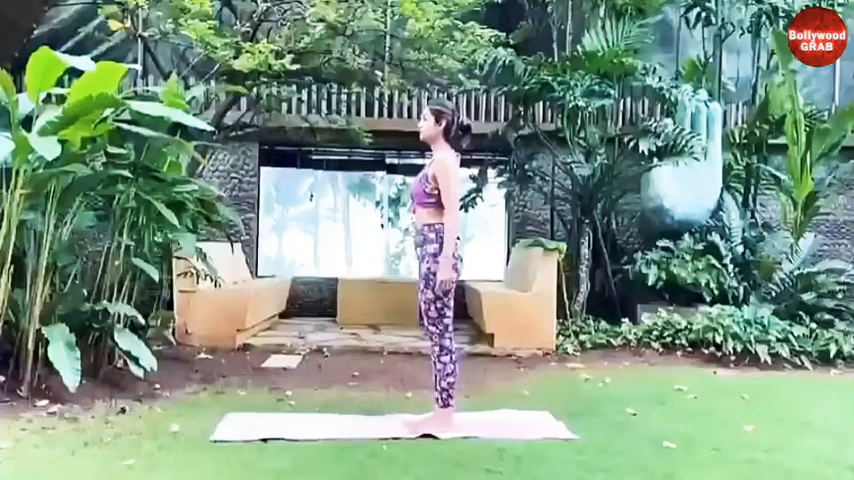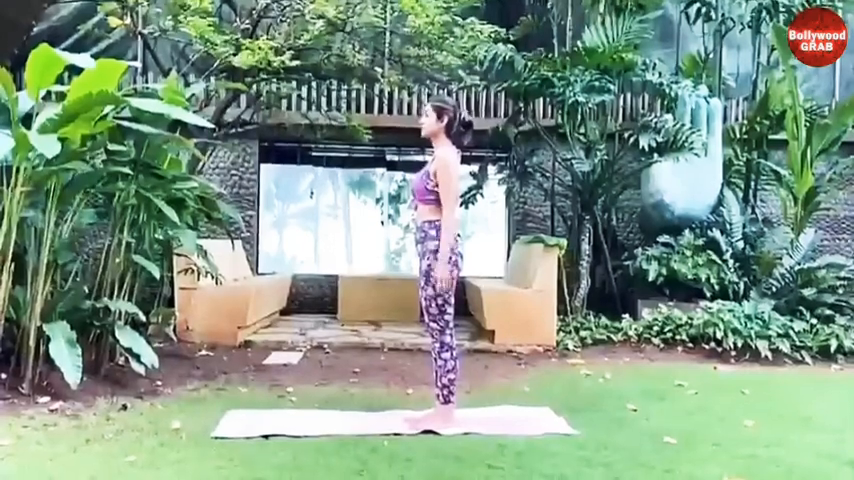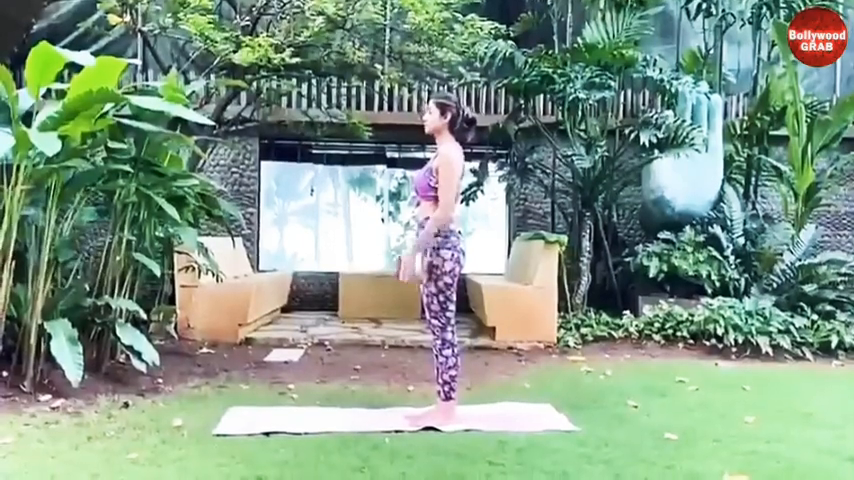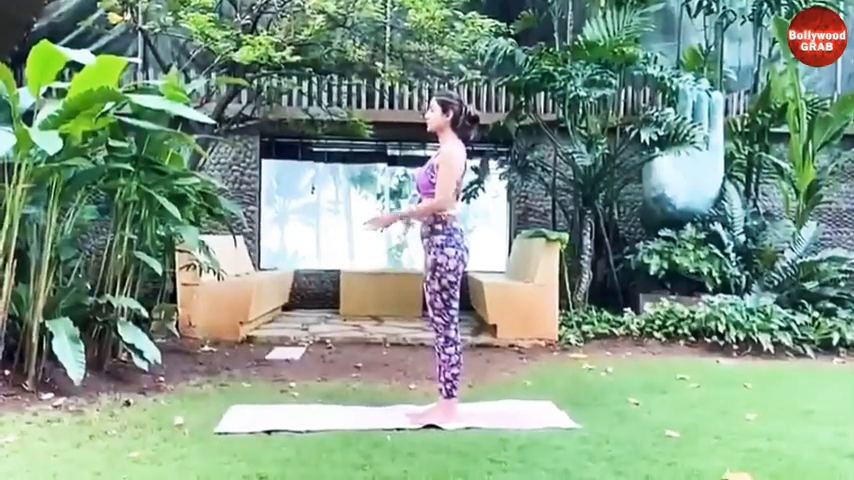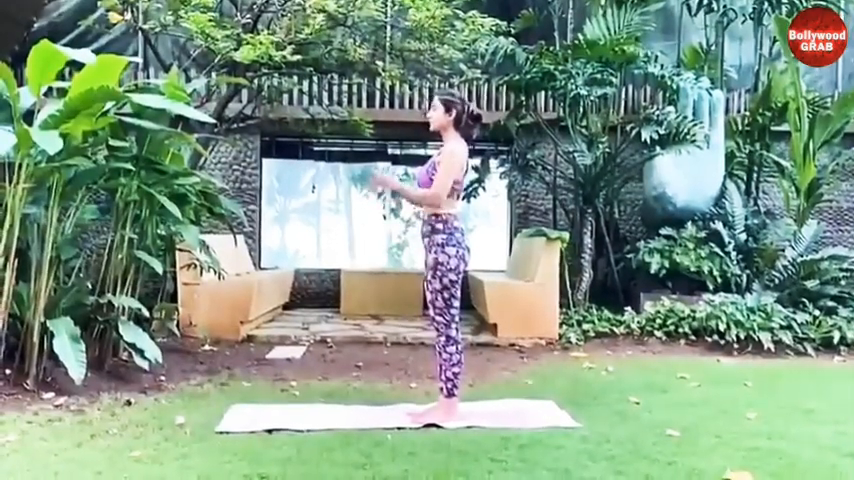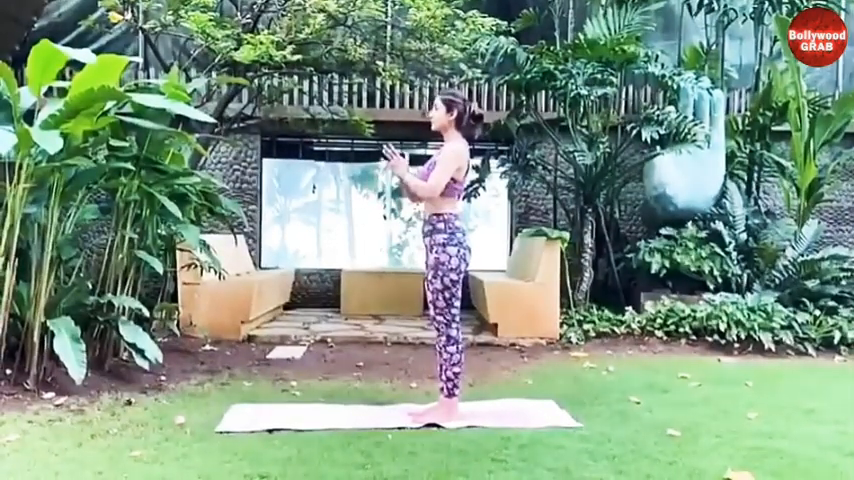
dt=0.4s
person 1, frame 1
left shoulder: (444, 160)
right shoulder: (438, 159)
left elbow: (452, 213)
left wrist: (447, 261)
left hip: (437, 249)
right hip: (429, 248)
left knee: (441, 333)
right knee: (436, 332)
left ankle: (444, 416)
right ankle: (442, 411)
person 1, frame 2
left shoulder: (446, 157)
right shoulder: (438, 156)
left elbow: (450, 212)
left wrist: (443, 259)
left hip: (437, 247)
right hip: (429, 245)
left knee: (441, 330)
right knee: (437, 329)
left ankle: (445, 412)
right ankle: (442, 407)
person 1, frame 3
left shoulder: (449, 153)
right shoulder: (442, 153)
left elbow: (443, 210)
left wrist: (413, 250)
right wrist: (415, 249)
left hip: (442, 244)
right hip: (434, 244)
left knee: (443, 327)
right knee: (439, 326)
left ankle: (447, 408)
right ankle: (444, 403)
person 1, frame 4
left shoulder: (452, 150)
right shoulder: (445, 151)
left elbow: (440, 203)
left wrist: (394, 216)
right wrist: (397, 216)
left hip: (445, 240)
right hip: (437, 240)
left knee: (446, 324)
right knee: (442, 324)
left ankle: (448, 407)
right ankle: (445, 401)
person 1, frame 5
left shoulder: (454, 149)
right shoulder: (447, 150)
left elbow: (436, 197)
right elbow: (427, 197)
left wrist: (395, 185)
right wrist: (397, 186)
left hip: (445, 238)
right hip: (437, 238)
left knee: (446, 323)
right knee: (442, 322)
left ankle: (448, 405)
right ankle: (445, 400)
person 1, frame 6
left shoulder: (456, 148)
right shoulder: (447, 150)
left elbow: (430, 191)
right elbow: (416, 195)
left wrist: (404, 172)
right wrist: (402, 173)
left hip: (447, 238)
right hip: (438, 237)
left knee: (447, 322)
right knee: (442, 322)
left ankle: (450, 405)
right ankle: (446, 400)
